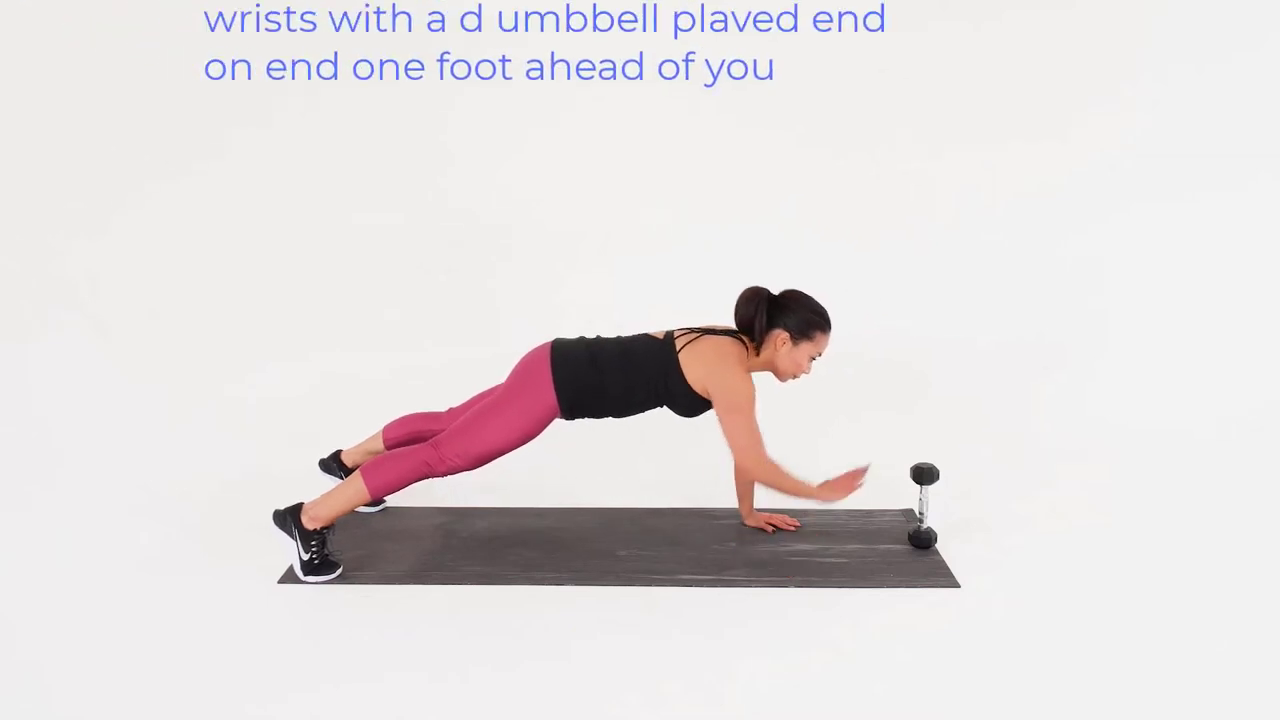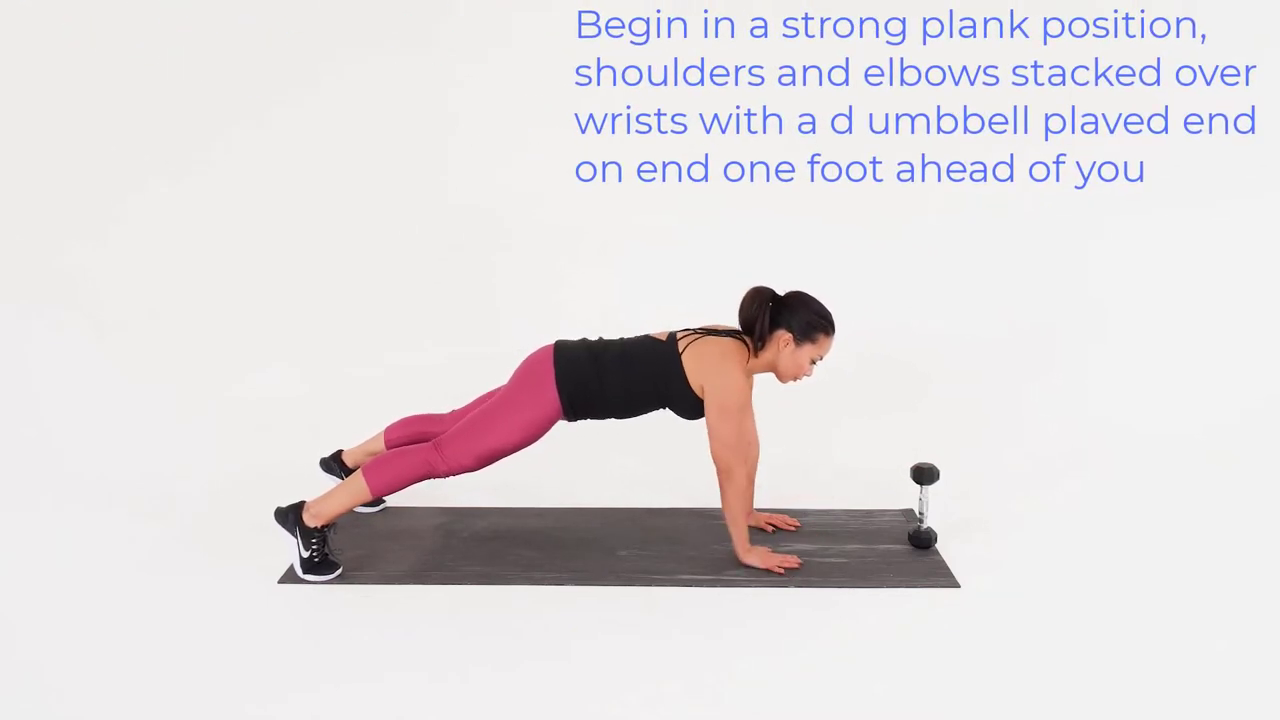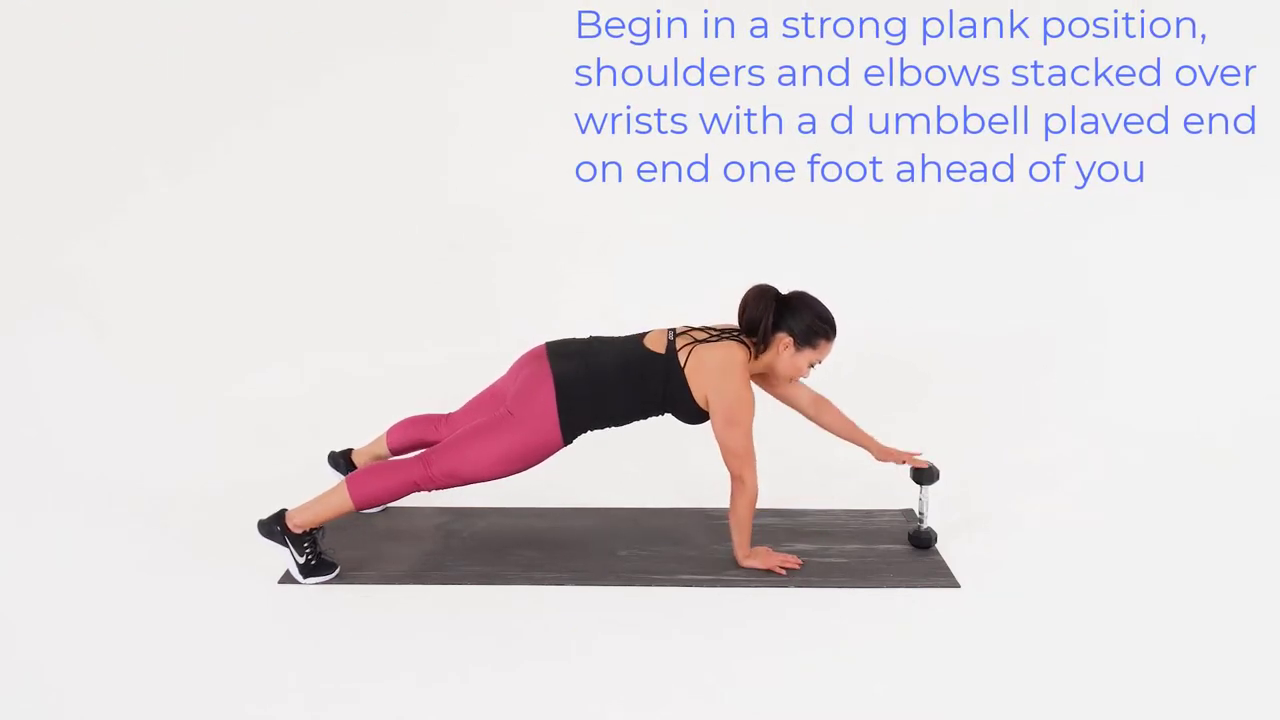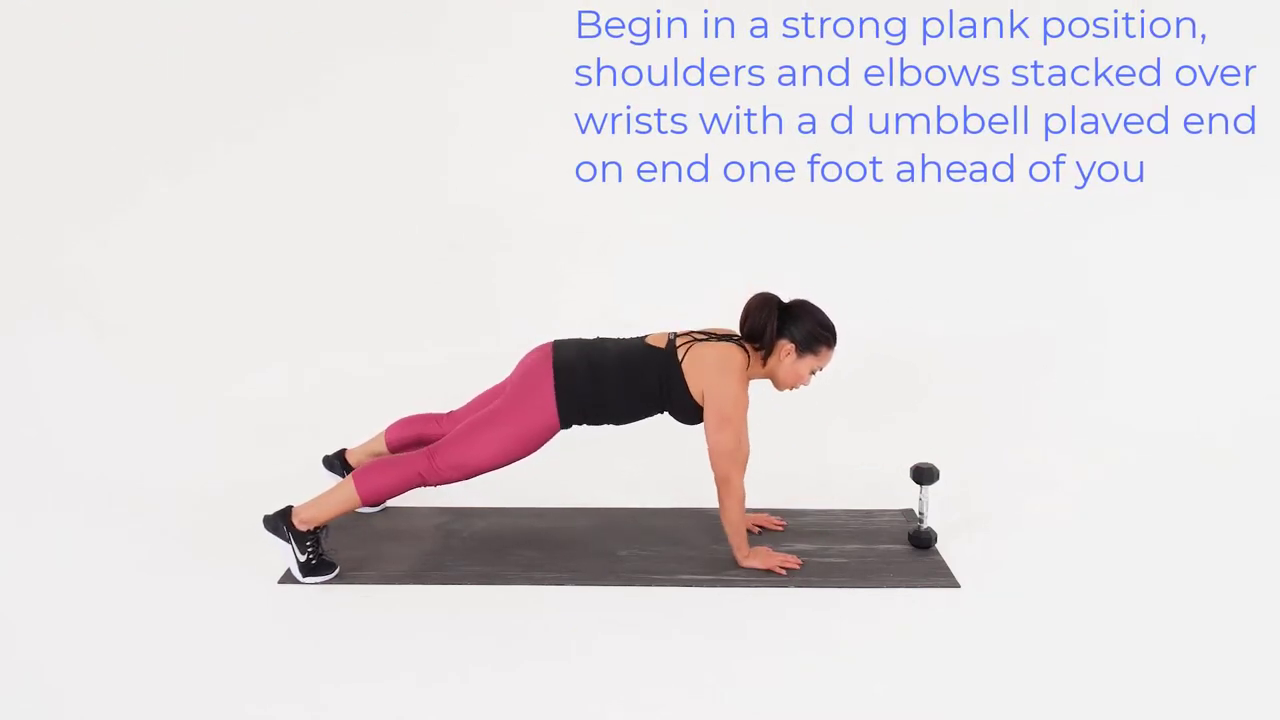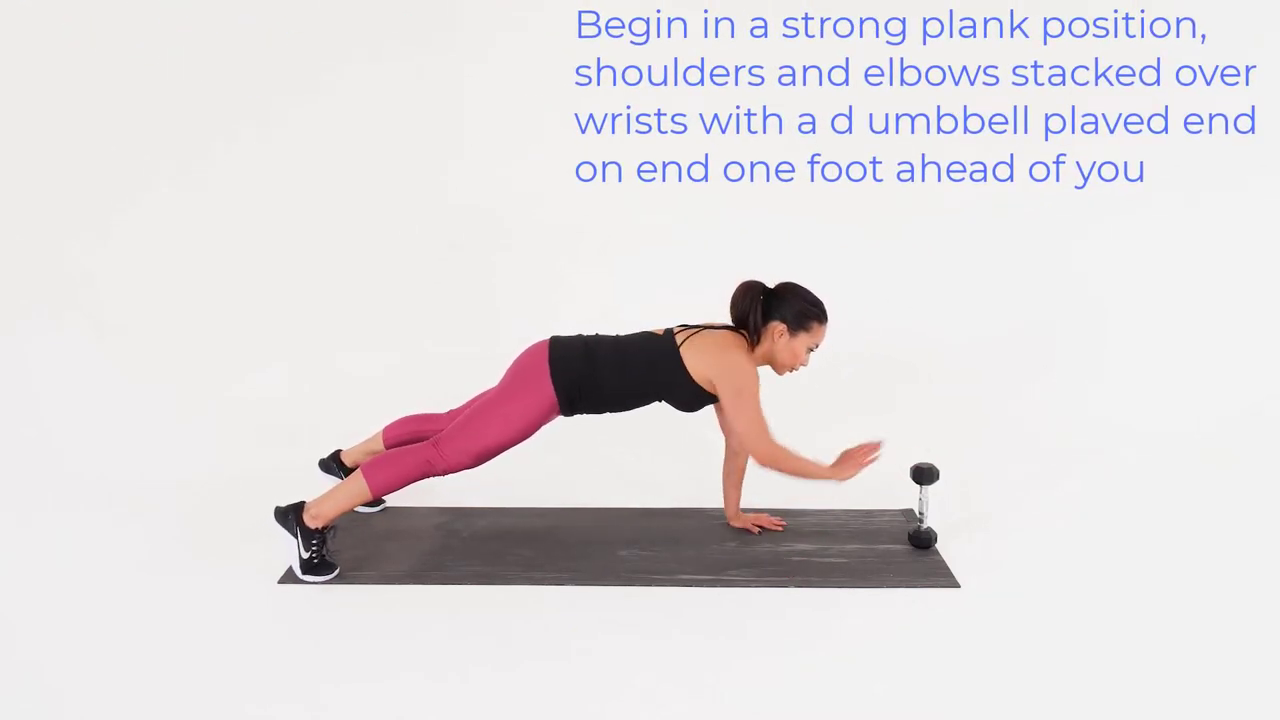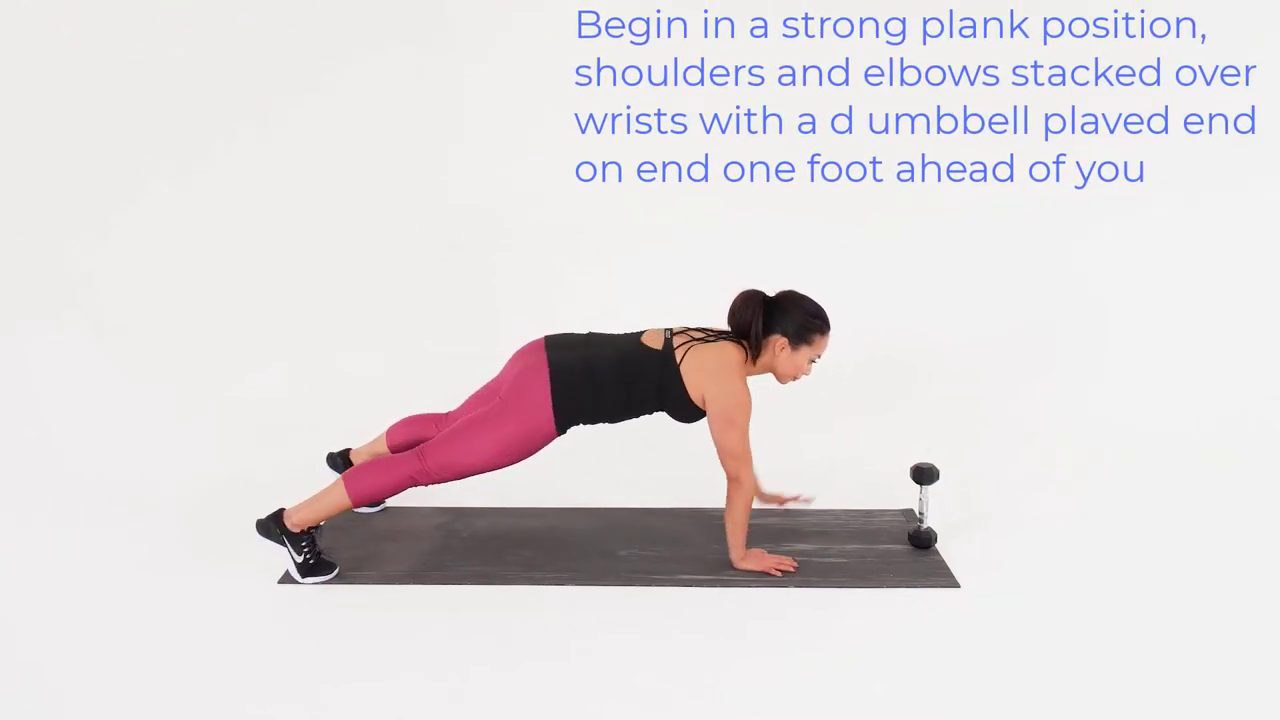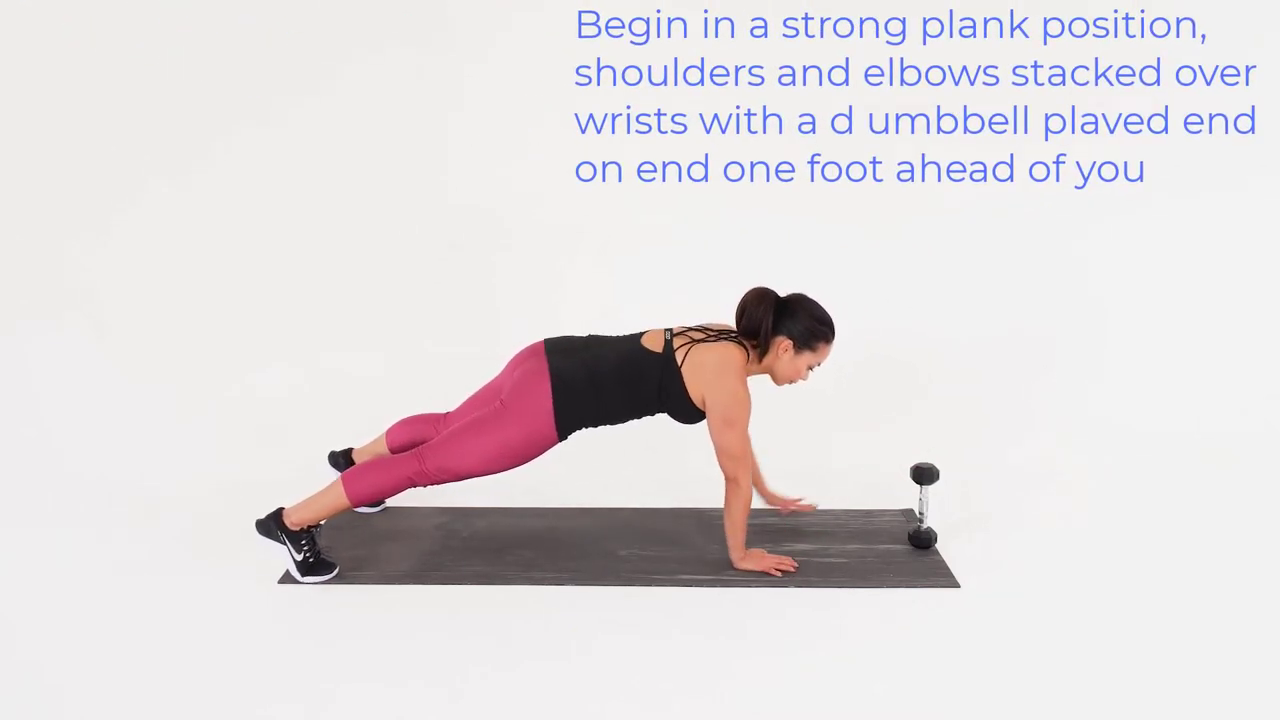
dt=0.7s
person 1, frame 1
left shoulder: (732, 345)
right shoulder: (730, 370)
left elbow: (749, 447)
right elbow: (753, 462)
left wrist: (749, 511)
right wrist: (816, 493)
left hip: (558, 370)
right hip: (554, 384)
left knee: (449, 425)
right knee: (443, 454)
left ankle: (347, 460)
right ankle: (308, 519)
person 1, frame 2
left shoulder: (734, 349)
right shoulder: (730, 371)
left elbow: (747, 443)
right elbow: (731, 468)
left wrist: (747, 510)
right wrist: (744, 548)
left hip: (558, 370)
right hip: (556, 383)
left knee: (453, 425)
right knee: (443, 455)
left ankle: (347, 459)
right ankle: (309, 516)
person 1, frame 3
left shoulder: (739, 346)
right shoulder: (732, 380)
left elbow: (807, 401)
right elbow: (743, 478)
left wrist: (880, 449)
right wrist: (745, 552)
left hip: (548, 367)
right hip: (555, 408)
left knee: (450, 428)
right knee: (436, 467)
left ankle: (357, 458)
right ankle: (295, 524)
person 1, frame 4
left shoulder: (734, 350)
right shoulder: (729, 374)
left elbow: (735, 446)
right elbow: (727, 473)
left wrist: (738, 511)
right wrist: (744, 552)
left hip: (554, 370)
right hip: (553, 391)
left knee: (450, 426)
right knee: (439, 462)
left ankle: (349, 459)
right ankle: (299, 520)
person 1, frame 5
left shoulder: (728, 350)
right shoulder: (733, 358)
left elbow: (735, 441)
right elbow: (758, 446)
left wrist: (733, 511)
right wrist: (832, 471)
left hip: (556, 372)
right hip: (550, 379)
left knee: (444, 427)
right knee: (442, 452)
left ankle: (346, 459)
right ankle: (310, 518)
person 1, frame 6
left shoulder: (725, 348)
right shoulder: (728, 378)
left elbow: (730, 425)
right elbow: (737, 474)
left wrist: (763, 493)
right wrist: (739, 551)
left hip: (548, 363)
right hip: (548, 403)
left knee: (445, 430)
right knee: (431, 462)
left ankle: (353, 461)
right ankle: (293, 523)
person 1, frame 7
left shoulder: (726, 344)
right shoulder: (728, 377)
left elbow: (733, 428)
right elbow: (736, 475)
left wrist: (770, 495)
right wrist: (741, 553)
left hip: (547, 364)
right hip: (549, 404)
left knee: (449, 429)
right knee: (431, 463)
left ankle: (352, 458)
right ankle: (293, 522)
